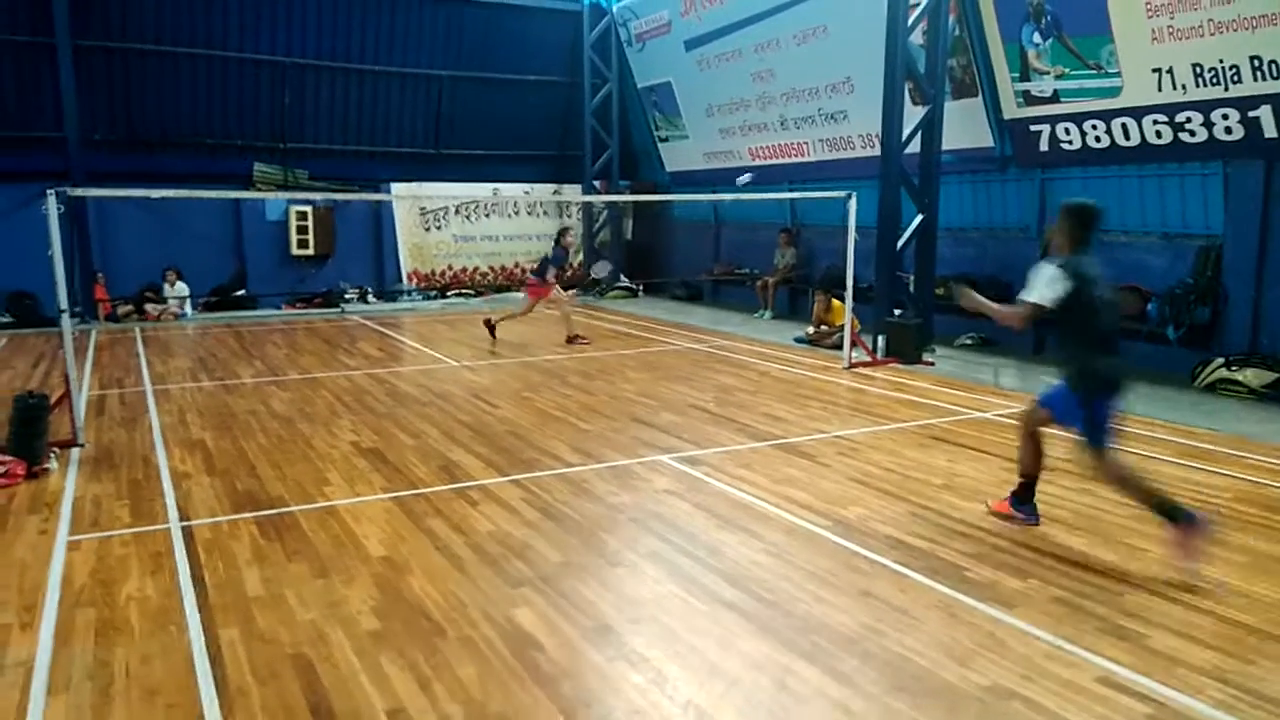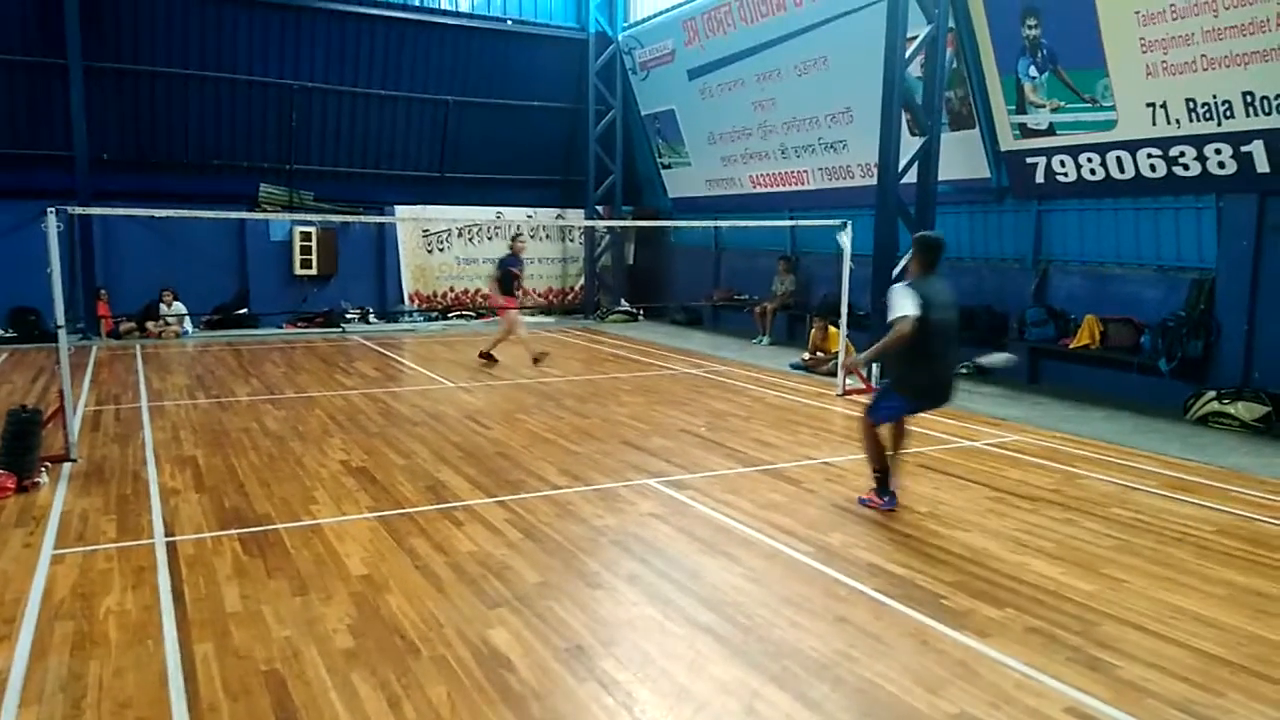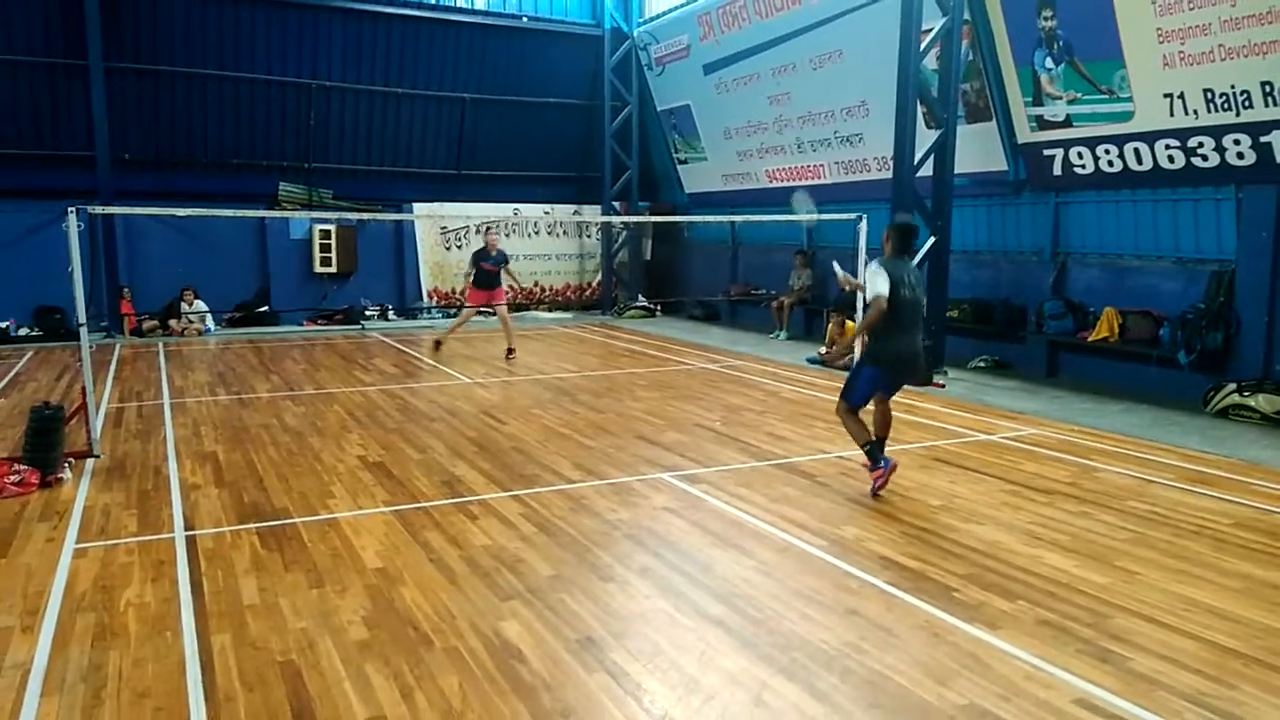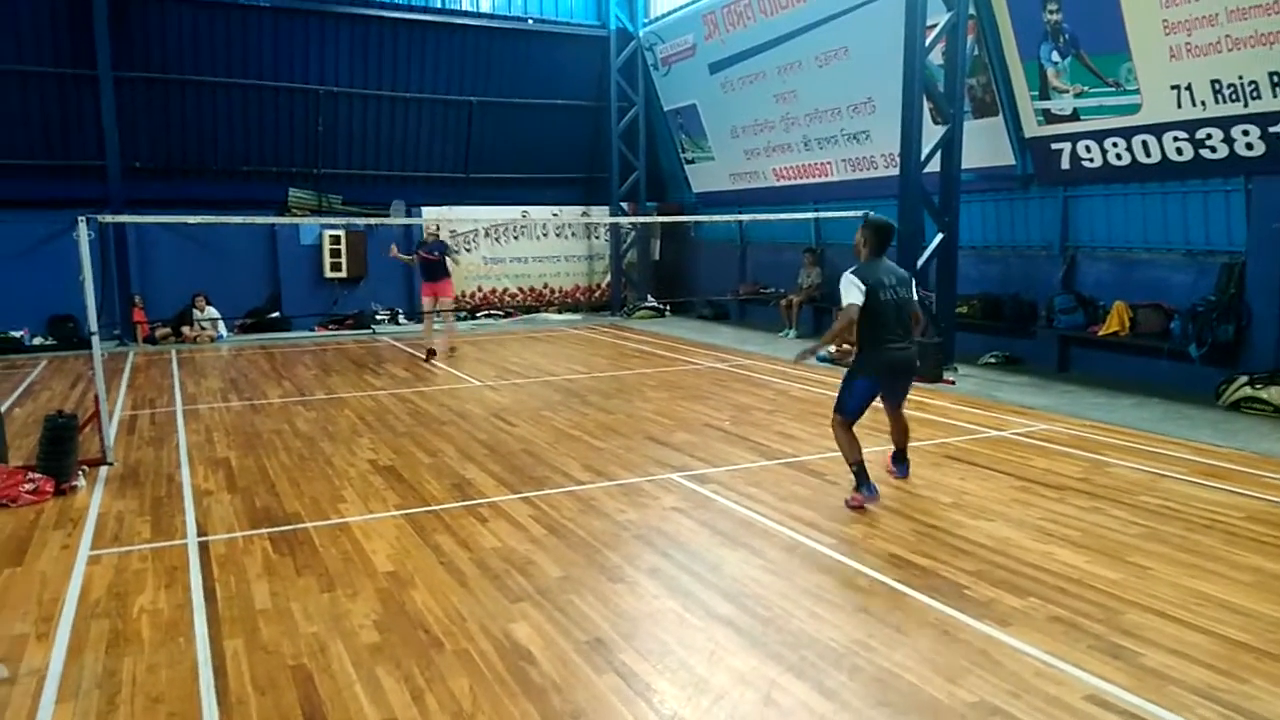
dt=0.4s
person 1, frame 1
left shoulder: (1054, 270)
right shoulder: (1087, 268)
left elbow: (1017, 318)
left wrist: (978, 302)
left hip: (1089, 376)
right hip: (1098, 370)
left knee: (1100, 459)
right knee: (1031, 419)
left ankle: (1182, 519)
right ankle: (1022, 503)
person 1, frame 2
left shoulder: (904, 290)
right shoulder: (944, 291)
left elbow: (903, 330)
left wrist: (868, 355)
left hip: (910, 382)
right hip: (941, 386)
left knee: (870, 423)
right knee: (895, 414)
left ankle: (883, 492)
right ankle: (888, 471)
person 1, frame 3
left shoulder: (878, 268)
right shoulder: (913, 274)
left elbow: (878, 308)
left wrist: (854, 335)
right wrist: (858, 287)
left hip: (883, 354)
right hip: (913, 356)
left knee: (846, 409)
right knee: (881, 397)
left ankle: (878, 462)
right ankle: (877, 456)
person 1, frame 4
left shoulder: (854, 276)
right shoulder: (902, 275)
left elbow: (849, 318)
right elbow: (918, 319)
left wrist: (816, 346)
left hip: (873, 362)
right hip: (906, 360)
left knee: (841, 422)
right knee: (894, 408)
left ankle: (864, 485)
right ankle: (900, 462)
